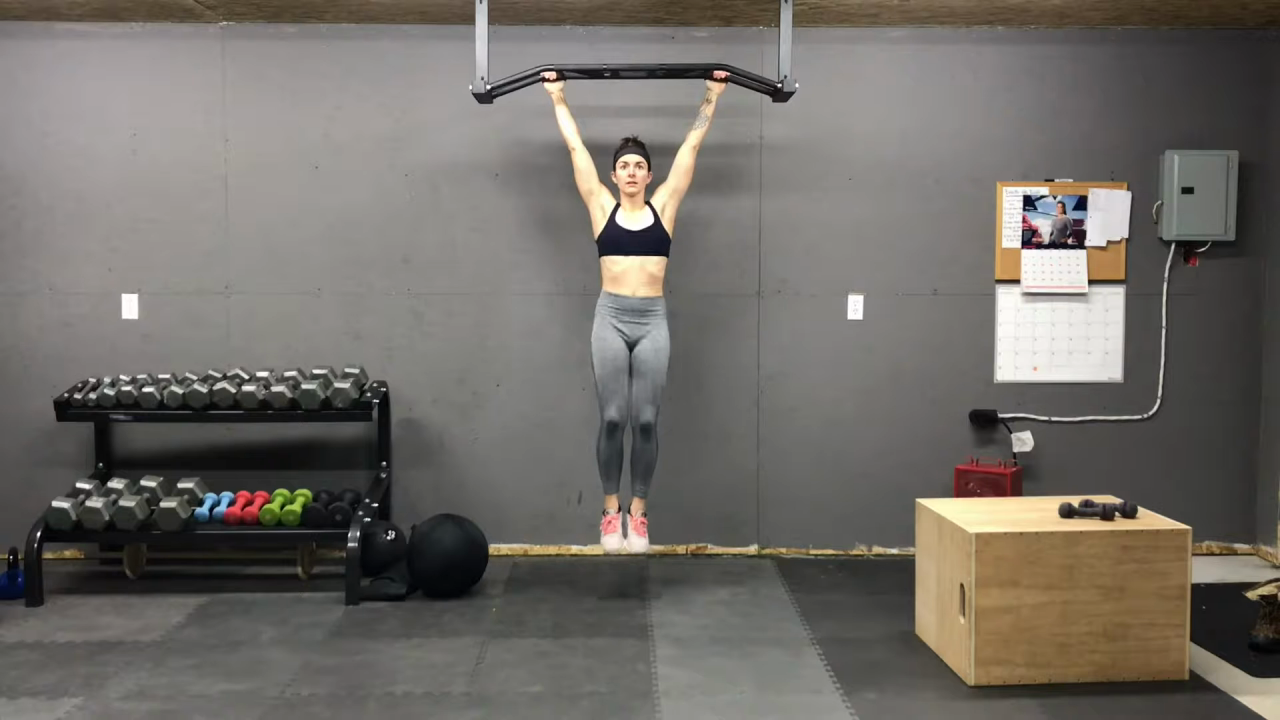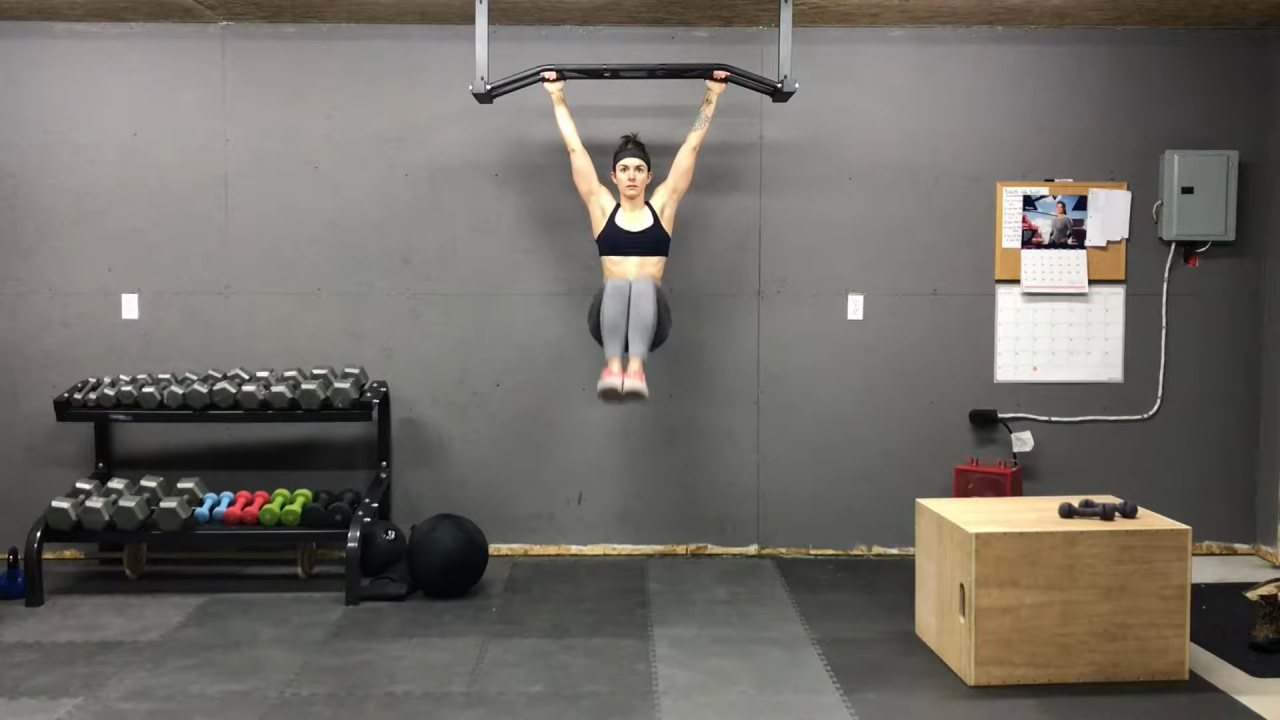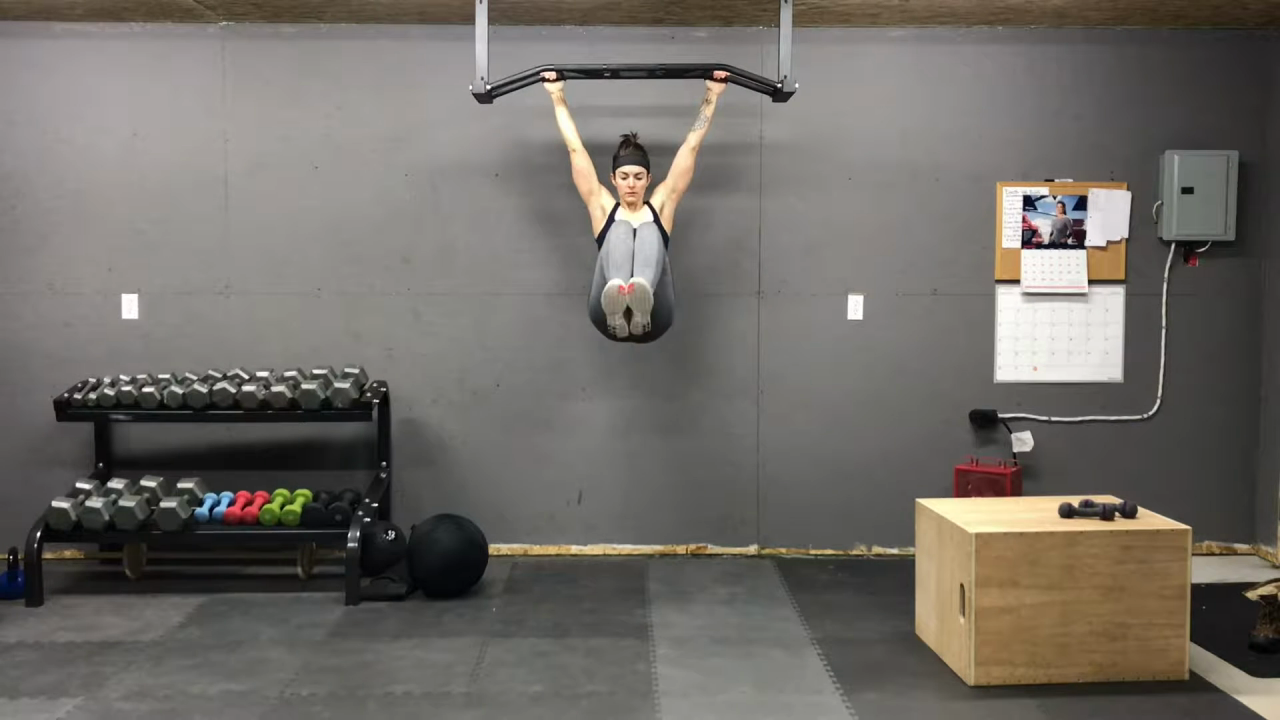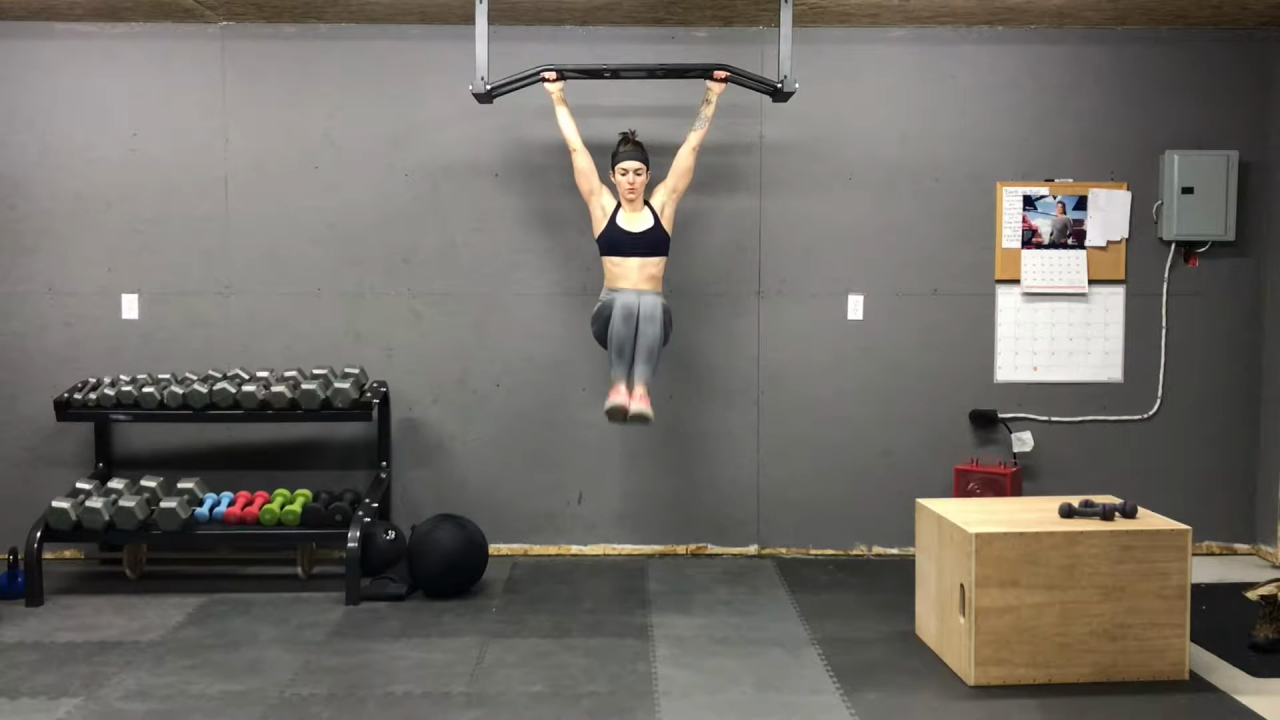
dt=0.5s
person 1, frame 1
left shoulder: (663, 205)
right shoulder: (601, 206)
left elbow: (691, 145)
right elbow: (576, 148)
left wrist: (712, 96)
right wrist: (557, 97)
left hip: (652, 321)
right hip: (611, 318)
left knee: (645, 420)
right knee: (612, 418)
left ankle: (639, 512)
right ankle: (612, 511)
person 1, frame 2
left shoulder: (662, 204)
right shoulder: (602, 206)
left elbow: (691, 146)
right elbow: (575, 149)
left wrist: (712, 96)
right wrist: (557, 97)
left hip: (649, 312)
right hip: (610, 303)
left knee: (644, 286)
right knee: (618, 284)
left ankle: (635, 369)
right ankle: (613, 368)
person 1, frame 3
left shoulder: (661, 205)
right shoulder: (602, 206)
left elbow: (691, 146)
right elbow: (575, 148)
left wrist: (711, 95)
right wrist: (557, 96)
left hip: (655, 316)
right hip: (606, 314)
left knee: (648, 230)
right knee: (621, 230)
left ankle: (642, 301)
right ankle: (617, 302)
person 1, frame 4
left shoulder: (662, 203)
right shoulder: (602, 204)
left elbow: (691, 147)
right elbow: (576, 148)
left wrist: (711, 96)
right wrist: (558, 97)
left hip: (651, 304)
right hip: (611, 309)
left knee: (652, 308)
right knee: (627, 305)
left ankle: (640, 391)
right ankle: (618, 387)
